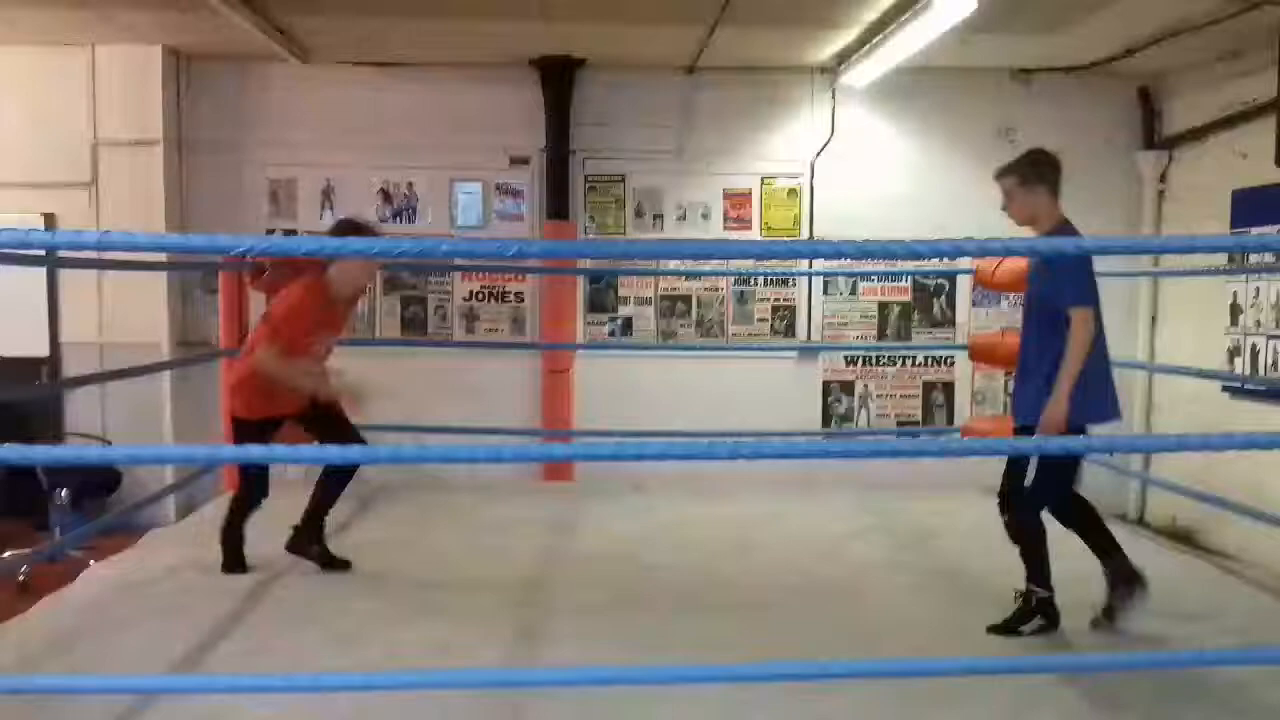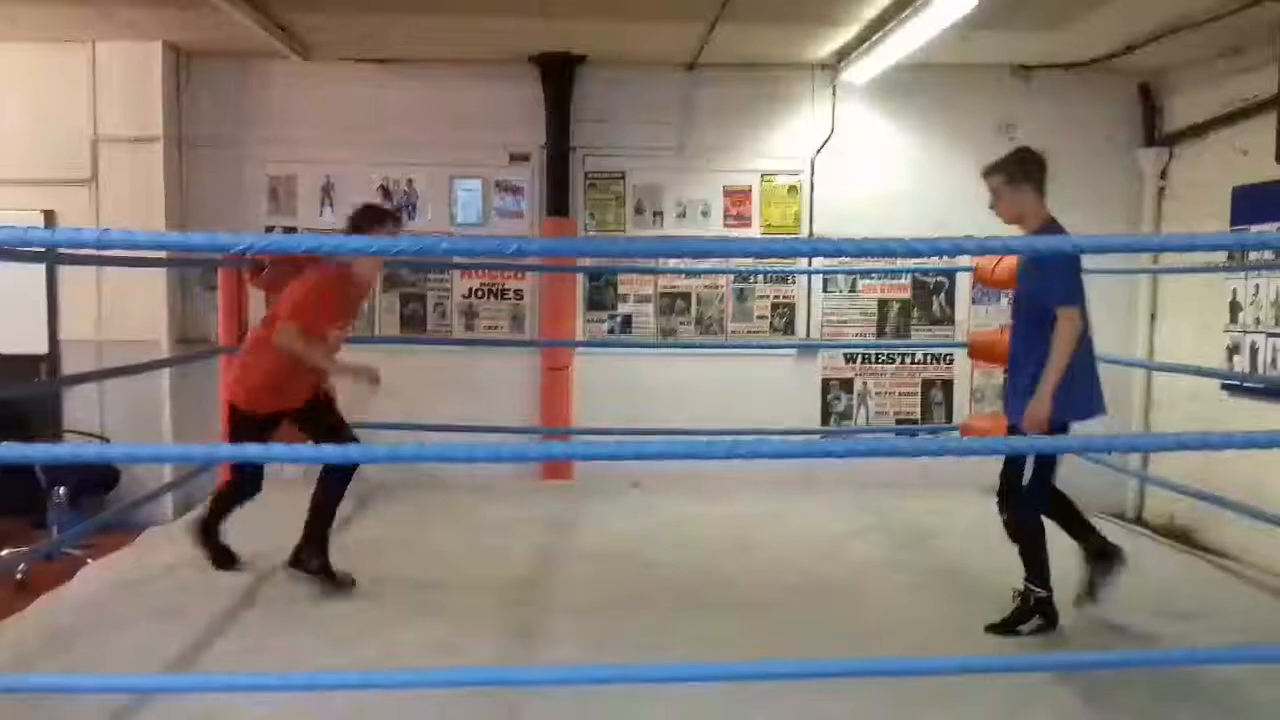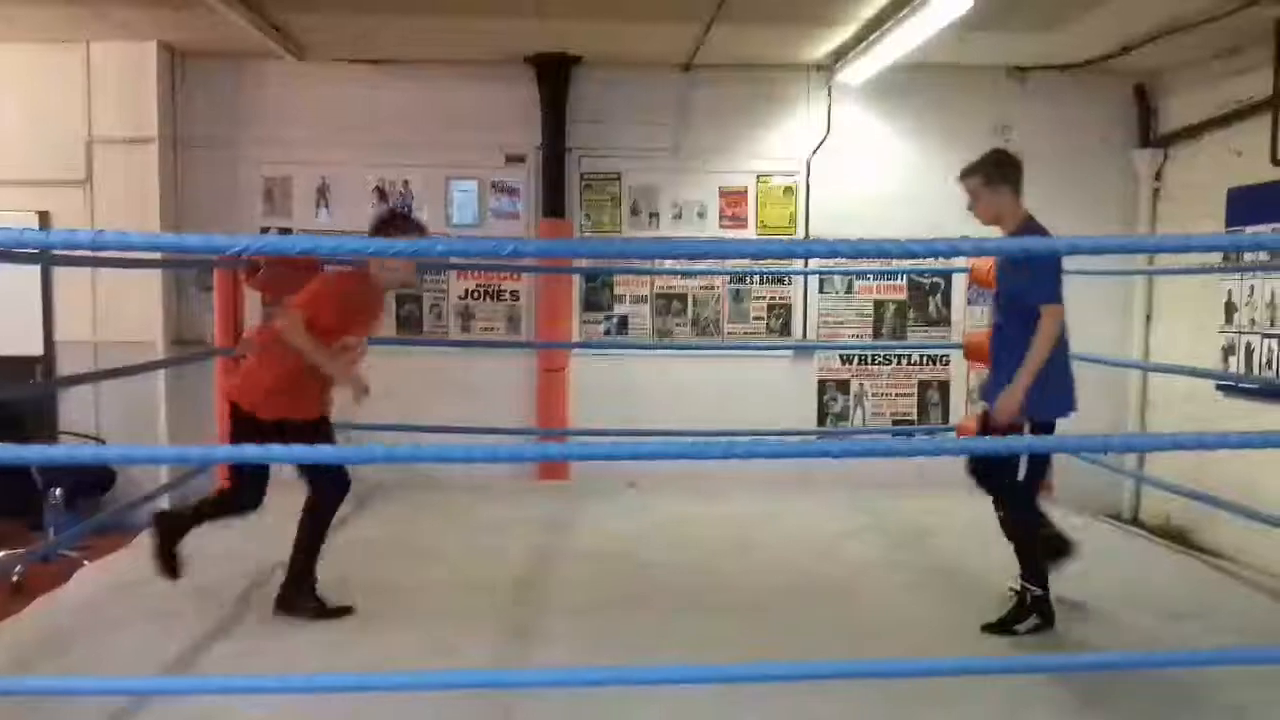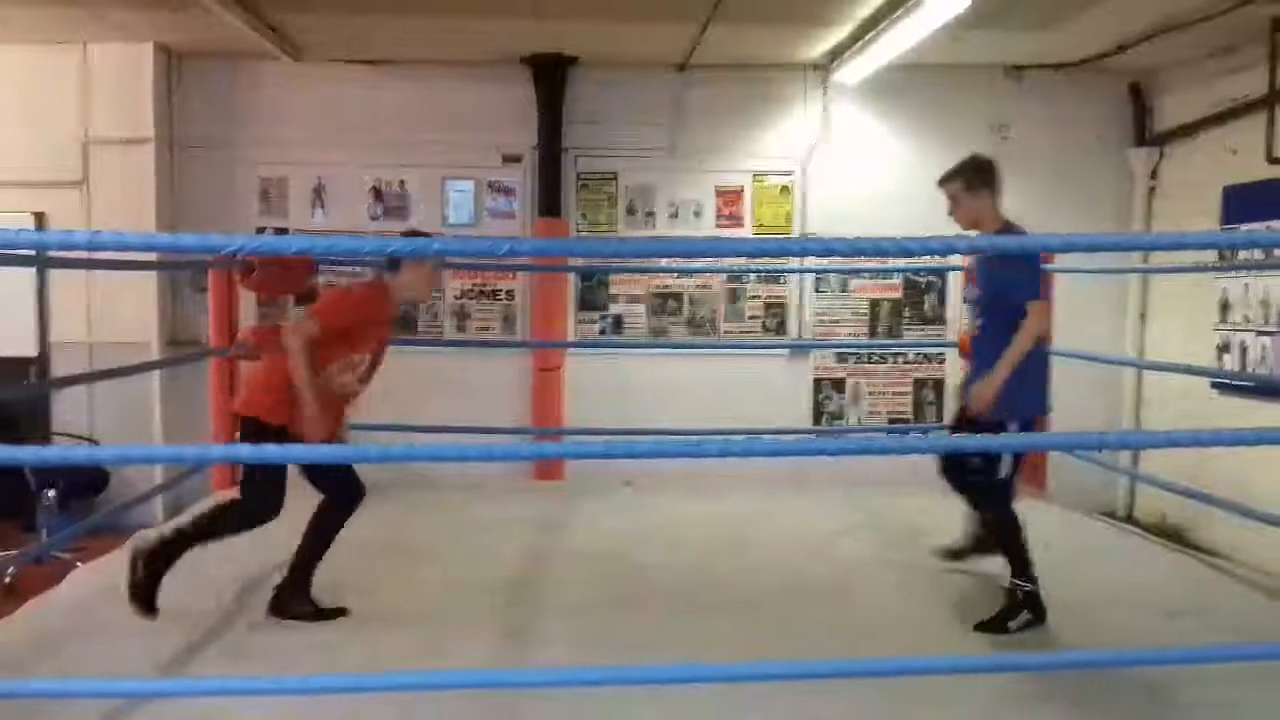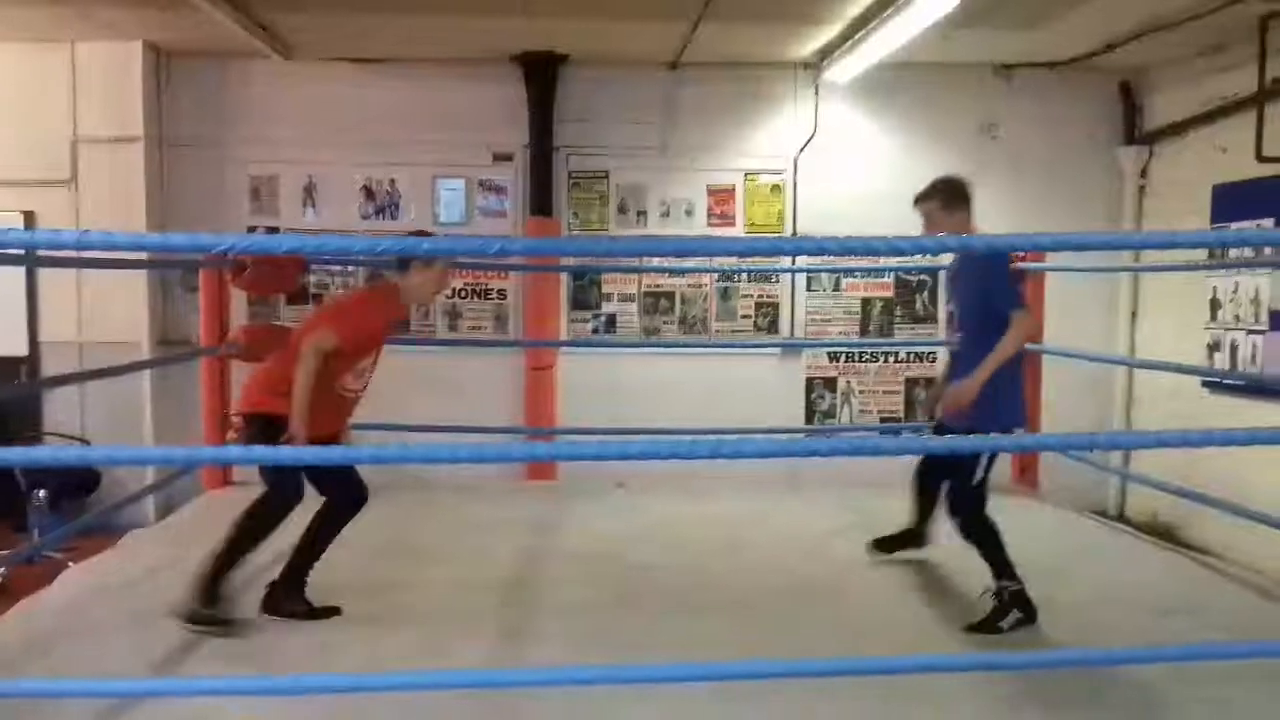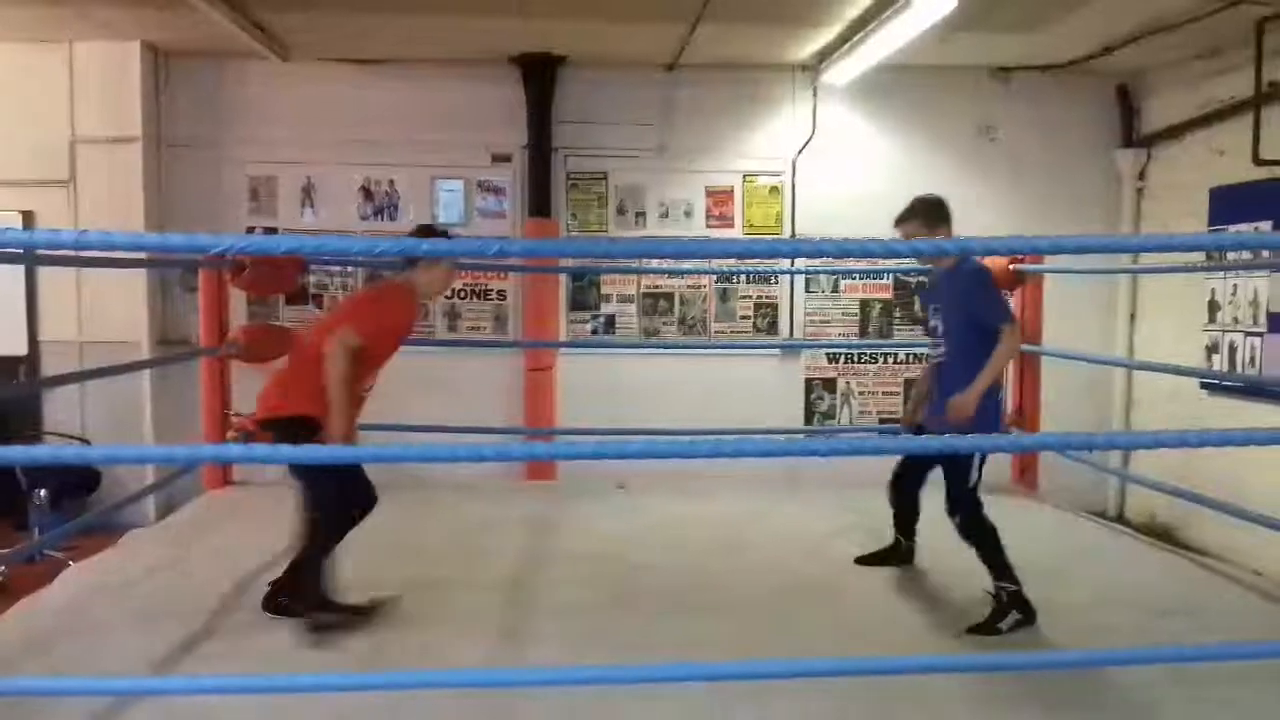
dt=0.1s
person 1, frame 1
left shoulder: (1063, 249)
right shoulder: (1054, 247)
left elbow: (1084, 323)
left wrist: (1058, 397)
left hip: (1055, 401)
right hip: (1045, 398)
left knee: (1017, 500)
right knee: (1056, 495)
left ankle: (1040, 603)
right ankle: (1120, 572)
person 1, frame 2
left shoulder: (1050, 247)
right shoulder: (1042, 245)
left elbow: (1070, 322)
left wrist: (1042, 396)
left hip: (1043, 399)
right hip: (1039, 395)
left knee: (1015, 500)
right knee: (1033, 489)
left ankle: (1038, 603)
right ankle: (1099, 550)
person 1, frame 3
left shoulder: (1034, 246)
left elbow: (1054, 320)
left wrist: (1017, 389)
left hip: (1031, 397)
right hip: (1007, 390)
left knee: (1012, 493)
right knee: (985, 467)
left ankle: (1035, 600)
right ankle: (1047, 542)
person 1, frame 4
left shoulder: (1015, 247)
right shoulder: (986, 250)
left elbow: (1039, 316)
left wrist: (995, 378)
left hip: (1010, 394)
right hip: (987, 389)
left knee: (992, 490)
right knee: (953, 462)
left ankle: (1026, 597)
right ankle: (985, 533)
person 1, frame 5
left shoulder: (991, 262)
right shoulder: (958, 267)
left elbow: (1023, 324)
left wrist: (976, 380)
right wrist: (947, 383)
left hip: (987, 405)
right hip: (959, 405)
left knee: (966, 504)
right knee: (929, 473)
left ankle: (1014, 597)
right ankle: (920, 531)
person 1, frame 6
left shoulder: (974, 278)
right shoulder: (934, 283)
left elbow: (1011, 338)
left wrist: (975, 393)
right wrist: (917, 398)
left hip: (969, 416)
right hip: (937, 412)
left knee: (963, 507)
right knee: (903, 481)
left ankle: (1013, 599)
right ankle: (903, 545)
person 2, frame 1
left shoulder: (350, 294)
right shoulder: (302, 298)
right elbow: (264, 358)
left wrist: (321, 381)
right wrist: (320, 388)
left hip: (302, 388)
right hip: (256, 394)
left knee: (350, 448)
right knee: (255, 487)
left ankle: (309, 534)
right ankle: (231, 539)
person 2, frame 2
left shoulder: (358, 284)
right shoulder: (324, 282)
right elbow: (285, 335)
left wrist: (326, 373)
right wrist: (342, 368)
left hip: (305, 386)
right hip: (258, 388)
right knee: (246, 483)
left ankle: (311, 551)
right ankle: (209, 526)
person 2, frame 3
left shoulder: (373, 298)
right shoulder: (344, 285)
right elbow: (288, 325)
right wrist: (336, 371)
left hip: (304, 405)
right hip: (261, 395)
left knee: (332, 484)
right knee: (246, 496)
left ankle: (298, 588)
right ankle: (172, 524)
person 2, frame 4
left shoulder: (386, 316)
right shoulder: (364, 300)
right elbow: (296, 331)
left wrist: (333, 421)
right wrist: (311, 405)
left hip: (312, 419)
right hip: (271, 407)
left knee: (347, 493)
right knee: (260, 507)
left ankle: (292, 594)
right ankle: (156, 556)
person 2, frame 5
left shoulder: (389, 311)
right shoulder: (373, 305)
right elbow: (312, 347)
left wrist: (337, 427)
right wrist: (299, 417)
right hip: (275, 406)
left knee: (350, 495)
right knee: (284, 494)
left ankle: (286, 592)
right ankle: (207, 594)
person 2, frame 6
left shoulder: (391, 299)
right shoulder: (393, 302)
right elbow: (337, 346)
left wrist: (343, 424)
right wrist: (338, 421)
left hip: (308, 410)
right hip: (293, 406)
left knee: (360, 499)
right knee: (333, 490)
left ankle: (288, 591)
right ankle: (313, 601)
